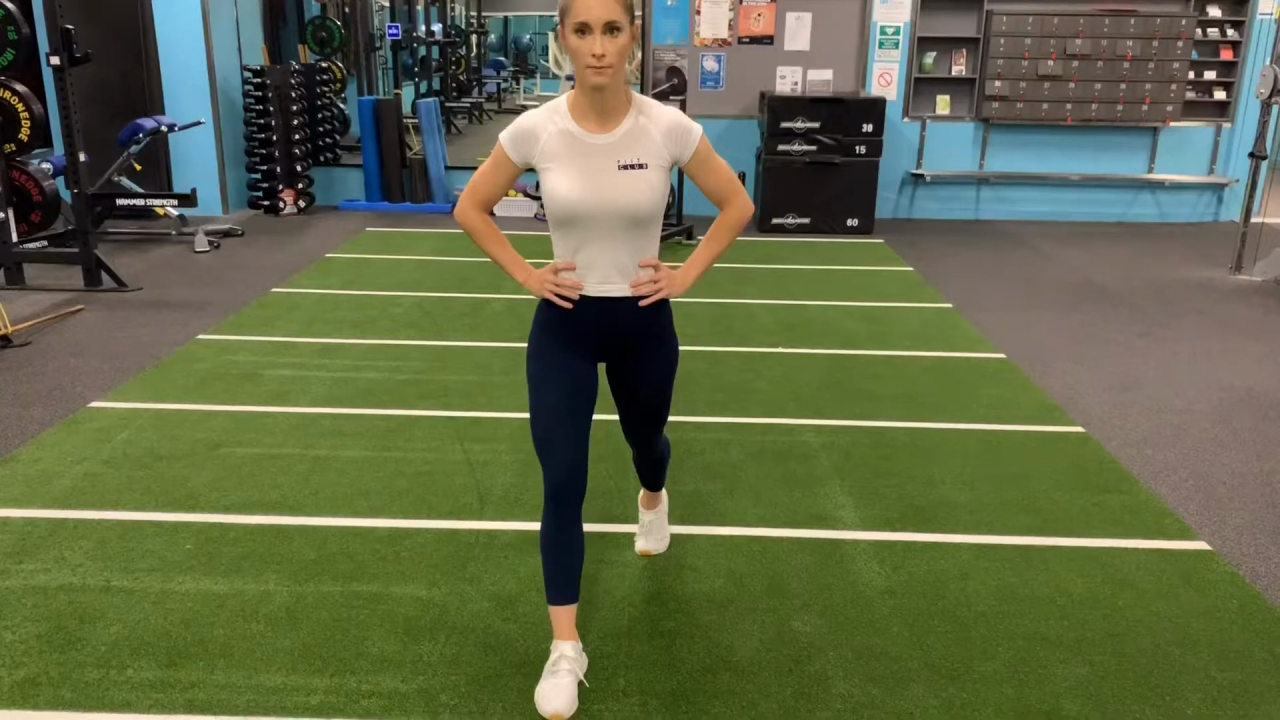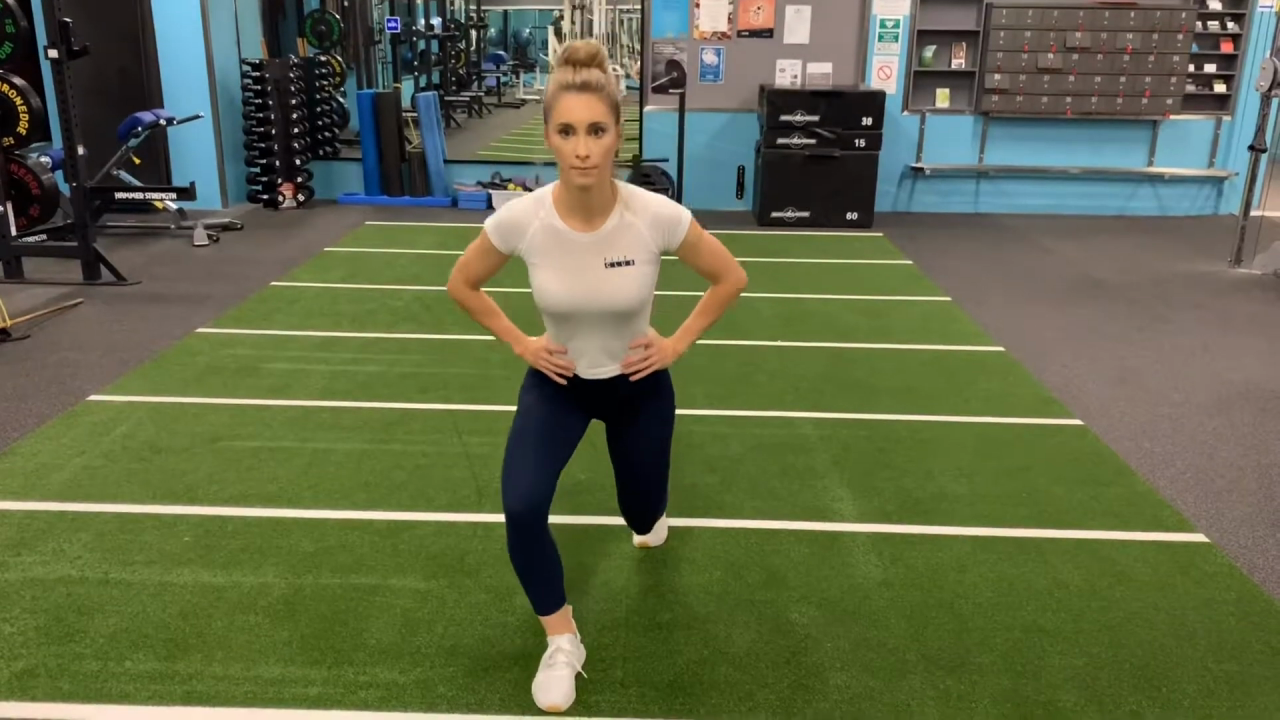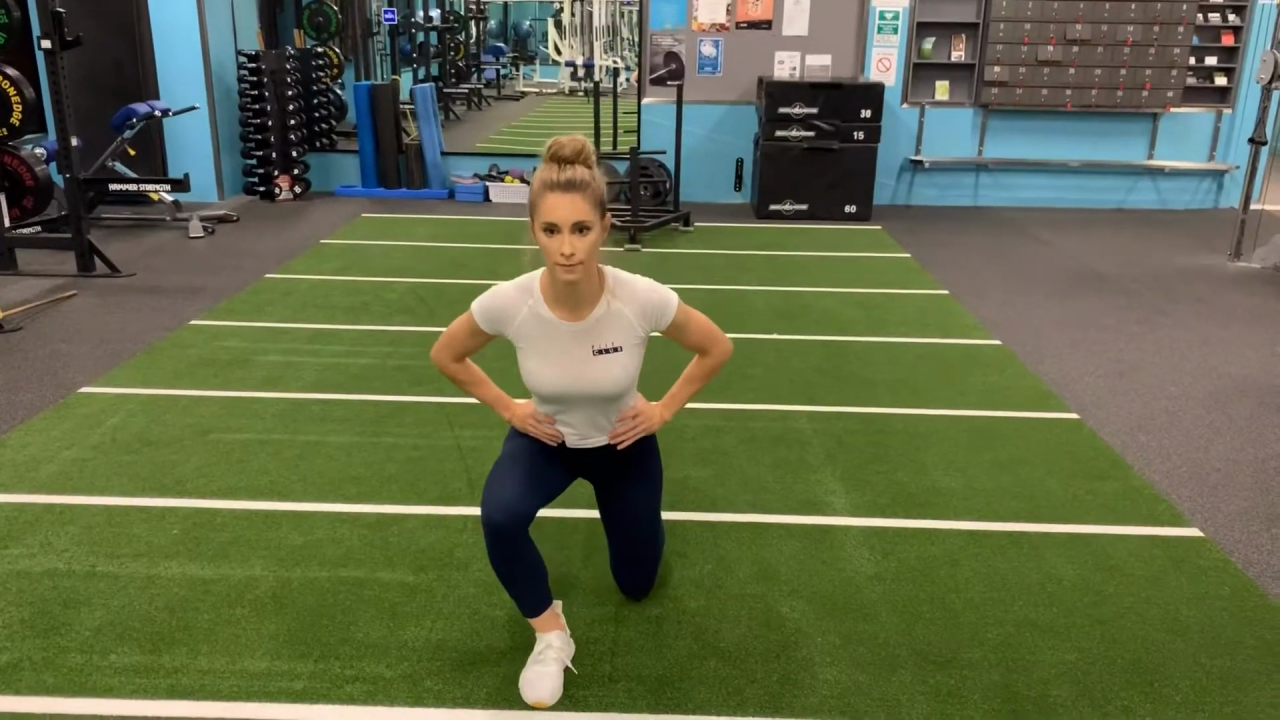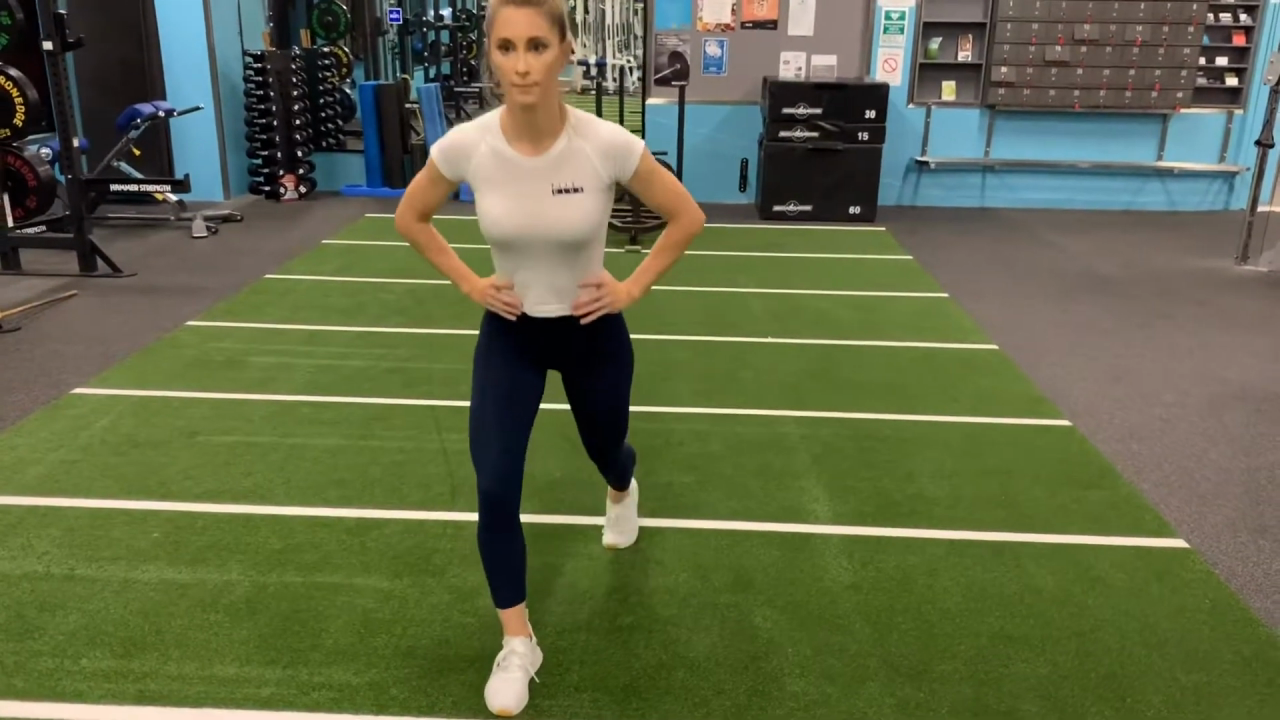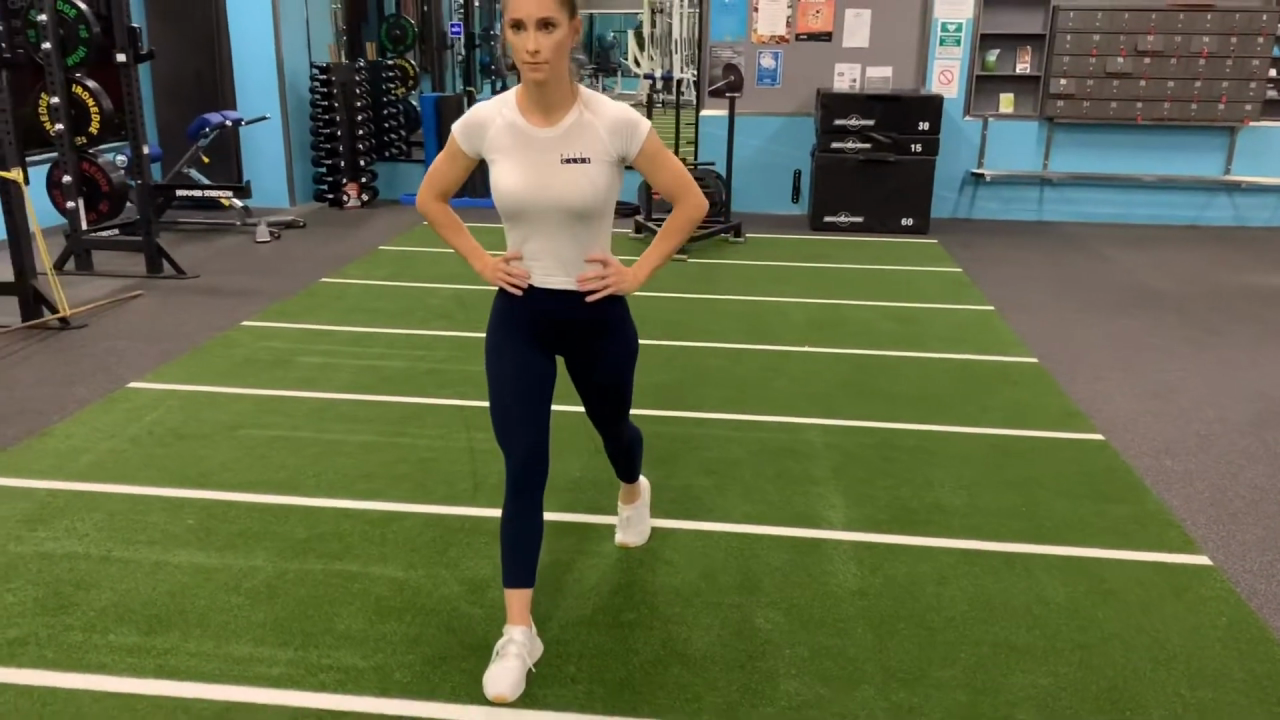
dt=0.7s
person 1, frame 1
left shoulder: (668, 126)
right shoulder: (535, 128)
left elbow: (737, 205)
right elbow: (471, 208)
left wrist: (687, 274)
right wrist: (525, 275)
left hip: (644, 323)
right hip: (565, 324)
left knee: (645, 437)
right knee: (563, 481)
left ankle: (652, 498)
right ankle: (565, 648)
person 1, frame 2
left shoulder: (656, 215)
right shoulder: (520, 218)
left elbow: (731, 279)
right elbow: (462, 285)
left wrist: (677, 343)
right wrist: (519, 343)
left hip: (637, 385)
right hip: (556, 383)
left knee: (643, 517)
right knee: (522, 509)
left ankle: (653, 507)
right ankle: (562, 641)
person 1, frame 3
left shoulder: (643, 299)
right shoulder: (507, 303)
left elbow: (716, 349)
right elbow: (446, 356)
left wrist: (663, 411)
right wrist: (509, 409)
left hip: (623, 445)
right hip: (546, 439)
left knee: (636, 585)
right knee: (500, 518)
left ankle: (634, 506)
right ankle: (550, 635)
person 1, frame 4
left shoulder: (607, 143)
right shoulder: (466, 144)
left elbow: (688, 218)
right elbow: (410, 218)
left wrist: (632, 289)
right wrist: (469, 283)
left hip: (593, 334)
right hip: (509, 337)
left knee: (605, 448)
right knee: (496, 490)
left ankle: (623, 492)
right ankle: (517, 643)
person 1, frame 5
left shoulder: (615, 122)
right shoulder: (483, 121)
left elbow: (690, 202)
right elbow: (431, 198)
left wrist: (638, 272)
right wrist: (480, 262)
left hip: (596, 315)
right hip: (519, 317)
left knee: (612, 426)
right knee: (523, 470)
left ankle: (633, 491)
right ankle: (518, 634)
